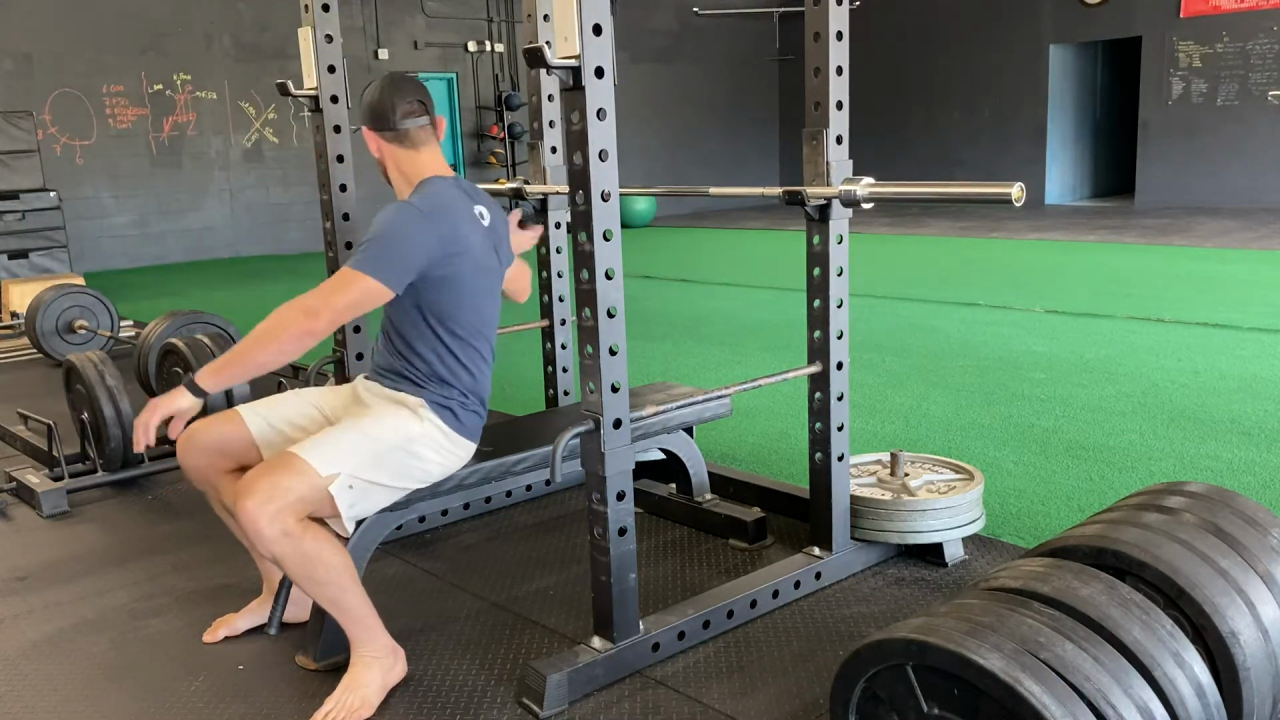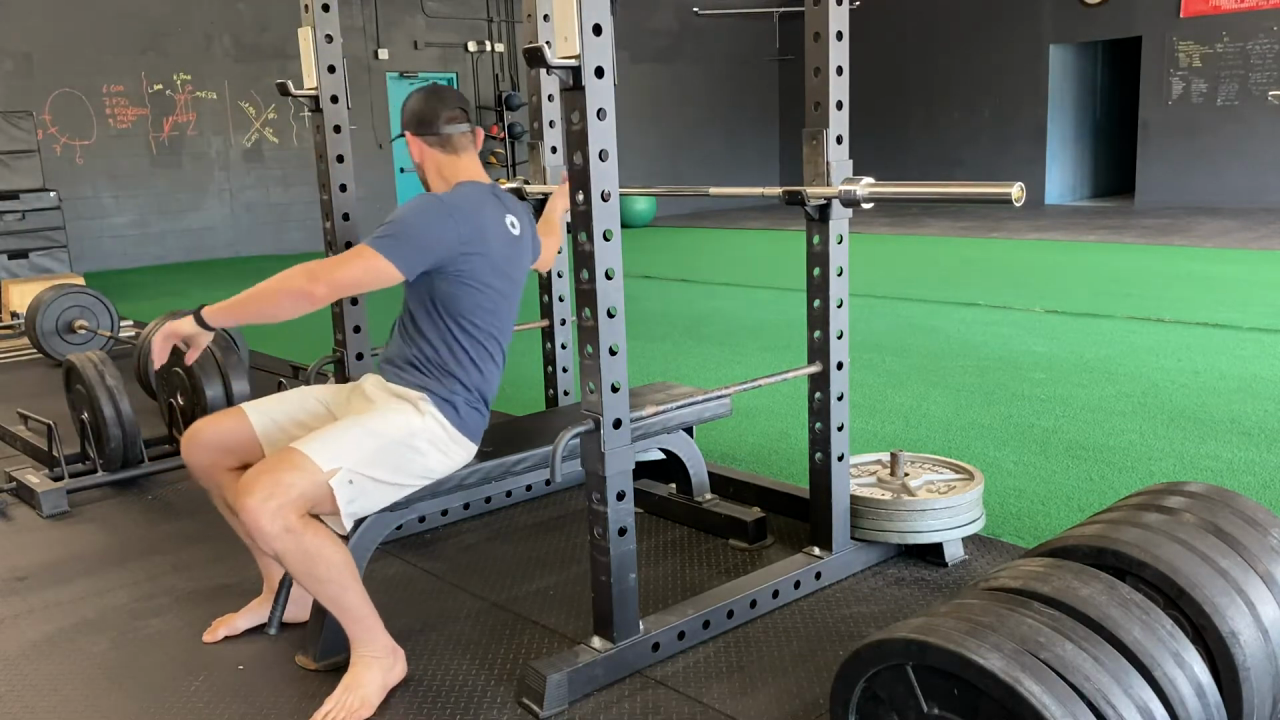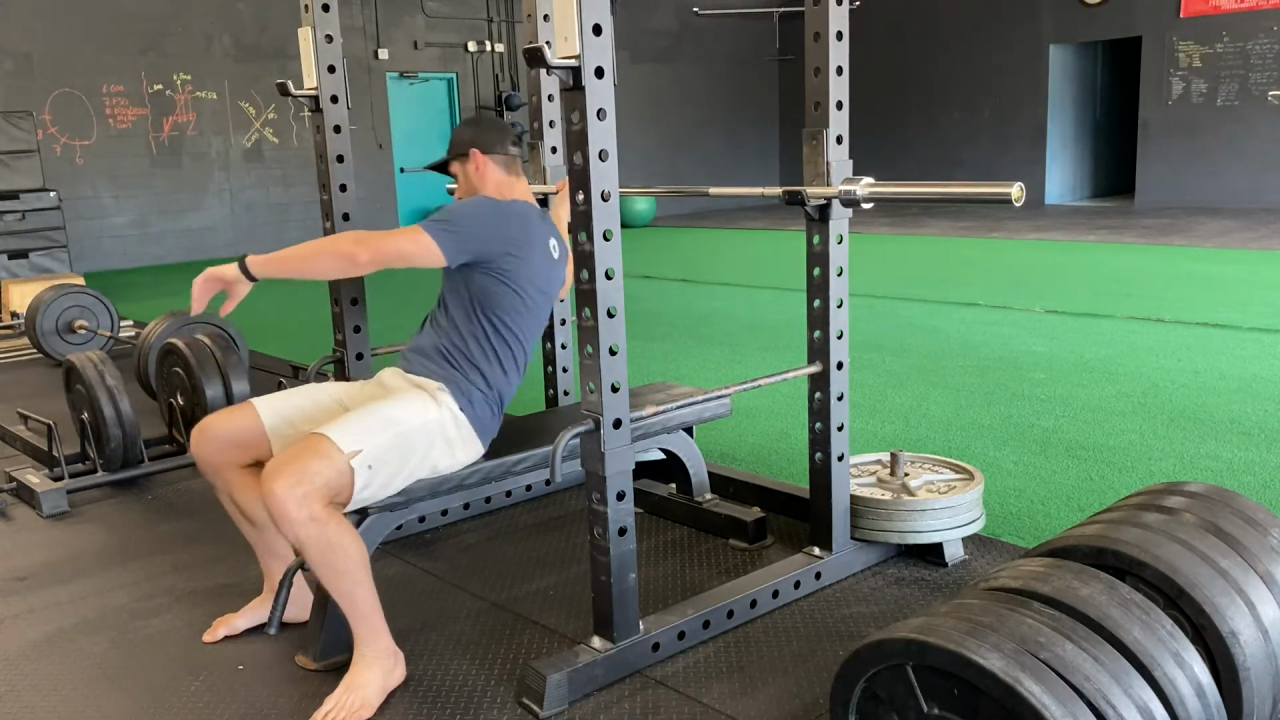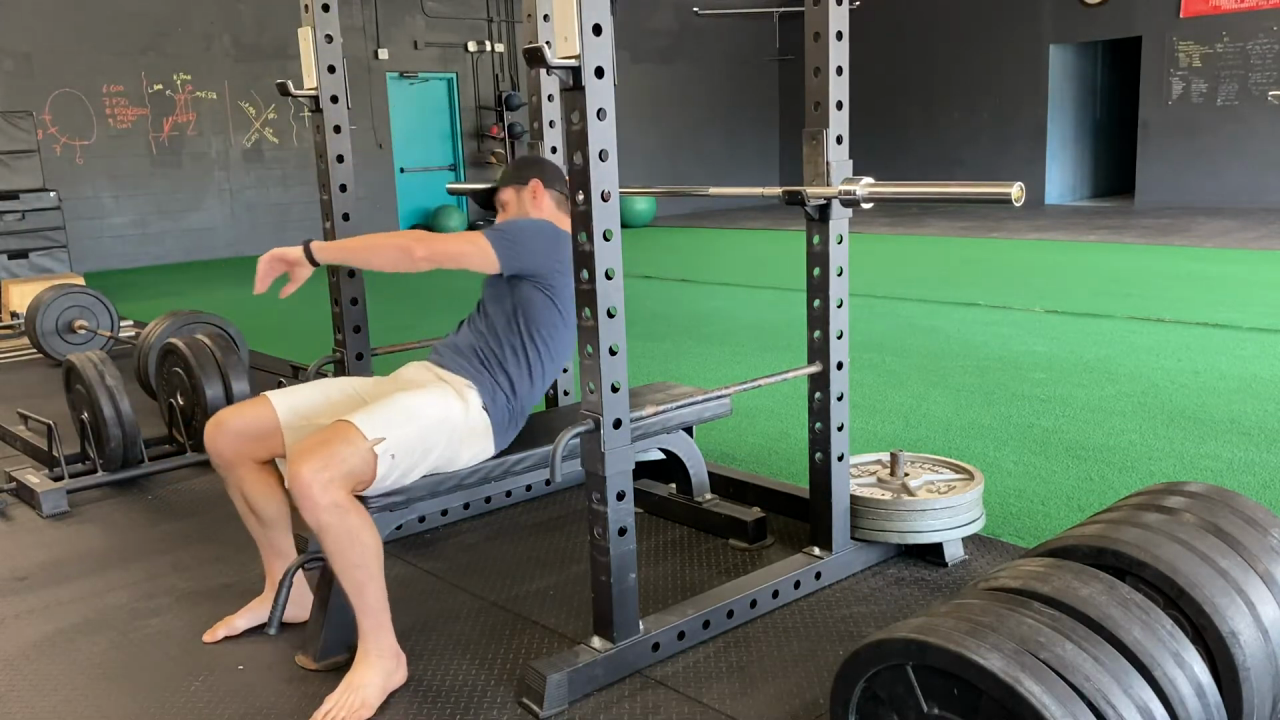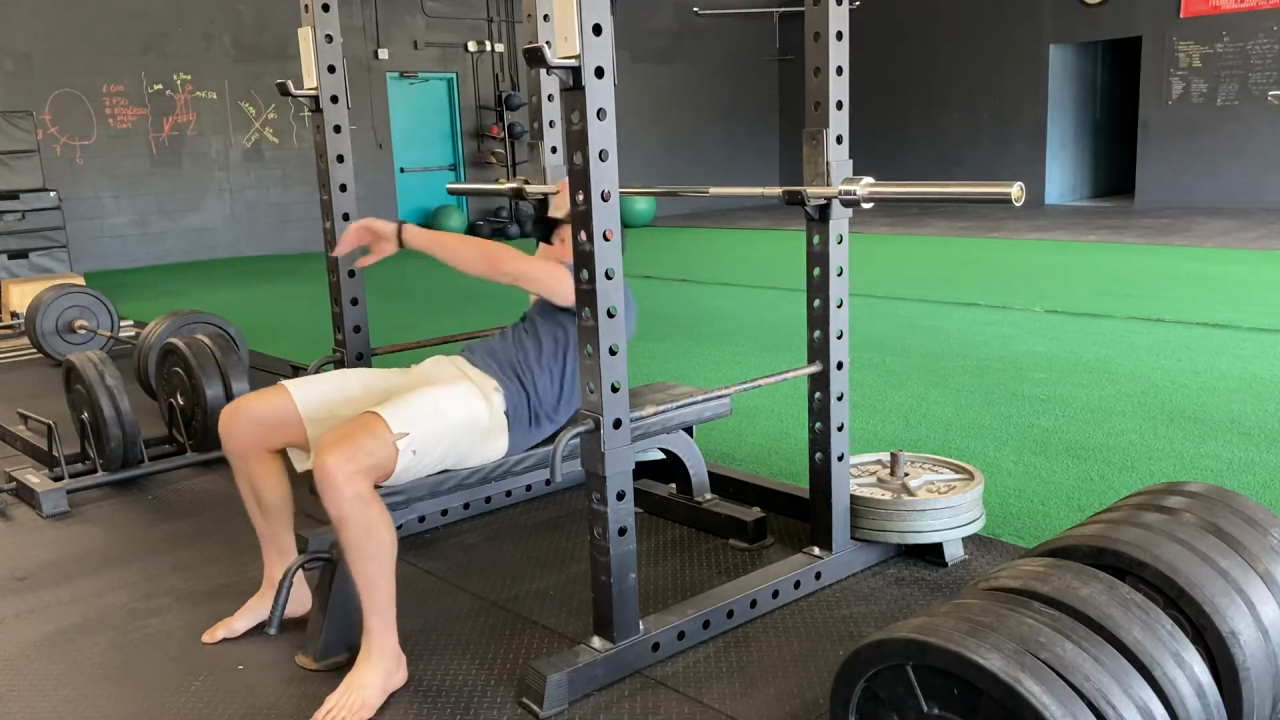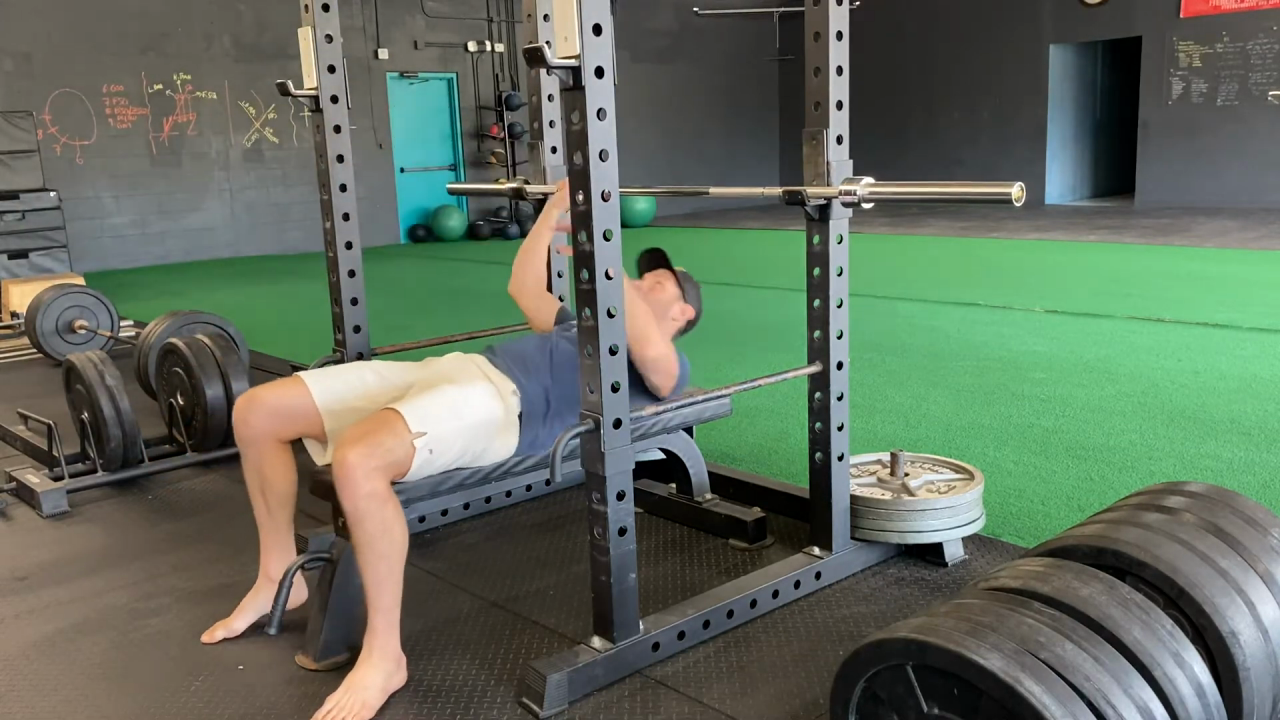
dt=0.3s
person 1, frame 1
left shoulder: (417, 217)
right shoulder: (475, 204)
left elbow: (314, 316)
right elbow: (519, 287)
left wrist: (196, 387)
right wrist: (513, 247)
left hip: (427, 419)
right hip: (376, 393)
left knee: (262, 505)
right knee: (203, 449)
left ankle: (376, 651)
right ankle: (284, 589)
person 1, frame 2
left shoulder: (441, 213)
right shoulder: (511, 214)
left elbow: (321, 284)
right elbow: (544, 253)
left wrist: (206, 319)
right wrist: (561, 197)
left hip: (430, 418)
right hip: (382, 390)
left knee: (264, 501)
right knee: (204, 444)
left ankle: (376, 652)
right ankle: (285, 589)
person 1, frame 3
left shoulder: (491, 216)
right shoulder: (545, 237)
left elbow: (366, 252)
right elbow: (560, 286)
left wrist: (248, 267)
right wrist: (563, 210)
left hip: (445, 411)
right hip: (397, 386)
left knee: (288, 488)
right knee: (213, 440)
left ankle: (378, 653)
right ankle: (285, 588)
person 1, frame 4
left shoulder: (545, 239)
right shoulder: (560, 261)
left elbow: (423, 251)
left wrist: (314, 254)
right wrist: (568, 197)
left hip: (463, 404)
left knee: (313, 473)
right knee: (227, 433)
left ankle: (381, 654)
right ankle: (285, 586)
person 1, frame 5
right shoulder: (578, 293)
left elbow: (508, 267)
right elbow: (534, 277)
left wrist: (404, 234)
right wrist: (563, 207)
left hip: (486, 404)
left knee: (339, 464)
right knee: (242, 421)
left ankle: (382, 655)
right ankle: (283, 583)
person 1, frame 6
left shoulder: (658, 362)
left elbow: (660, 368)
right elbow: (524, 287)
right wrist: (557, 208)
left hip: (498, 404)
left knee: (356, 461)
right knee: (256, 412)
left ankle: (384, 654)
right ankle: (277, 577)
